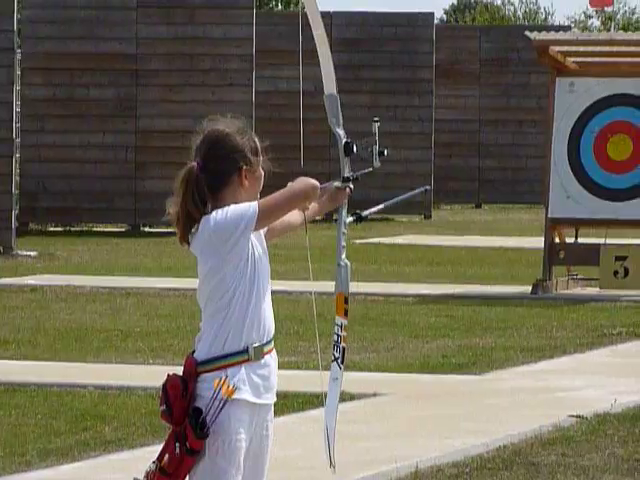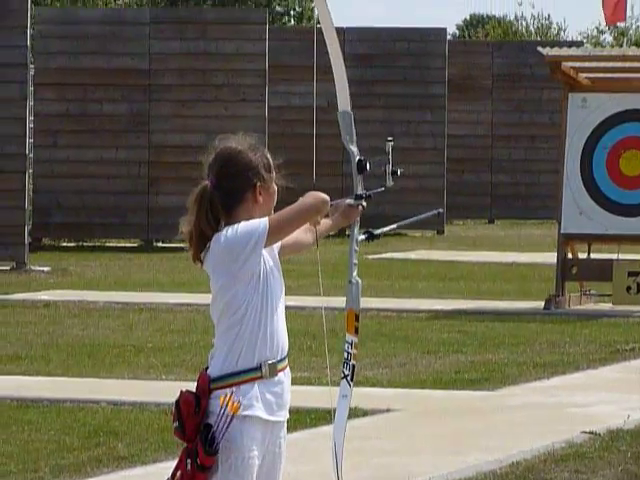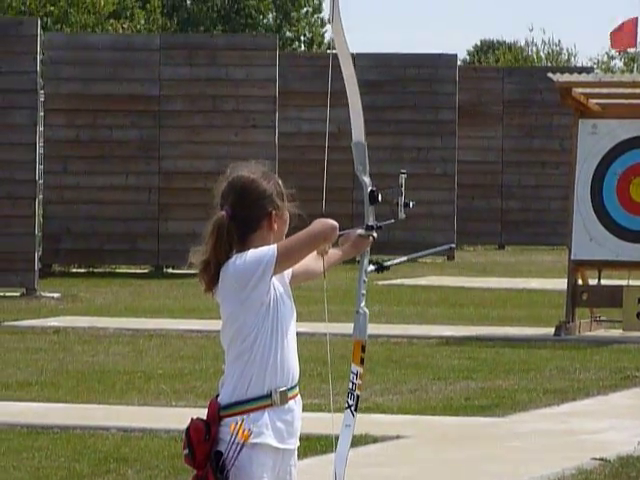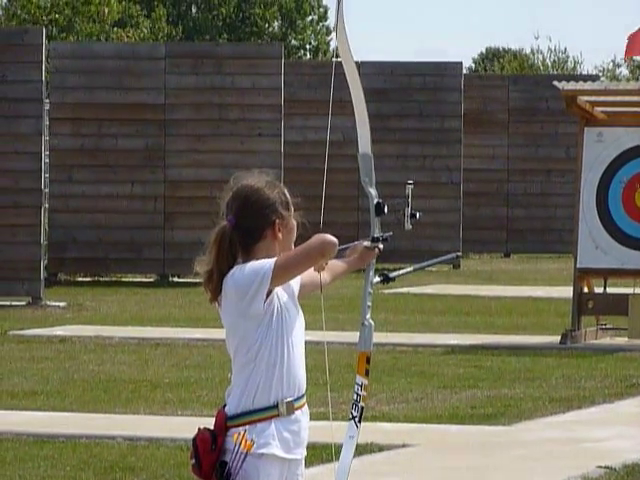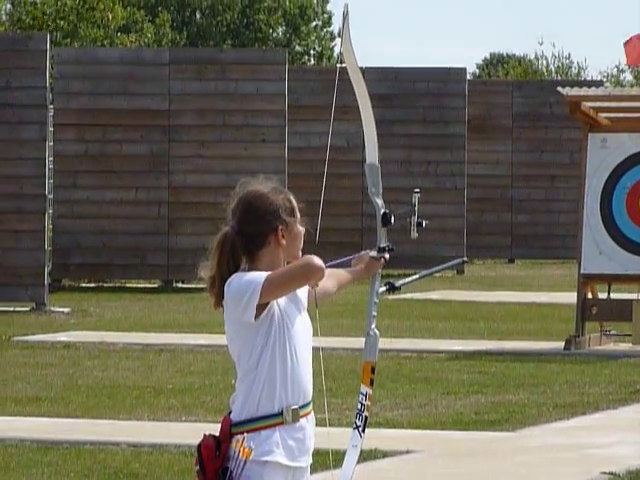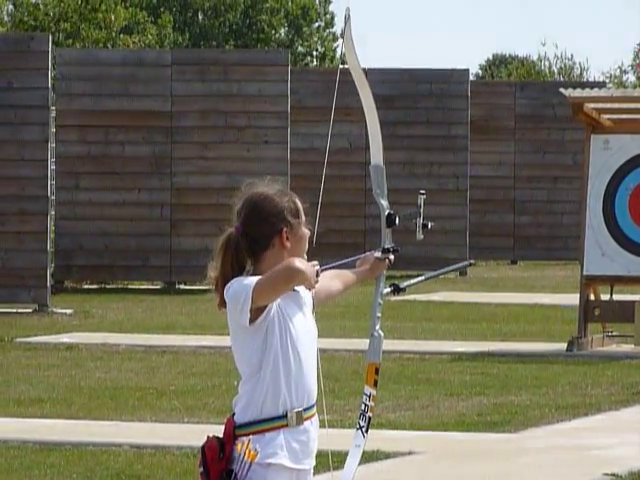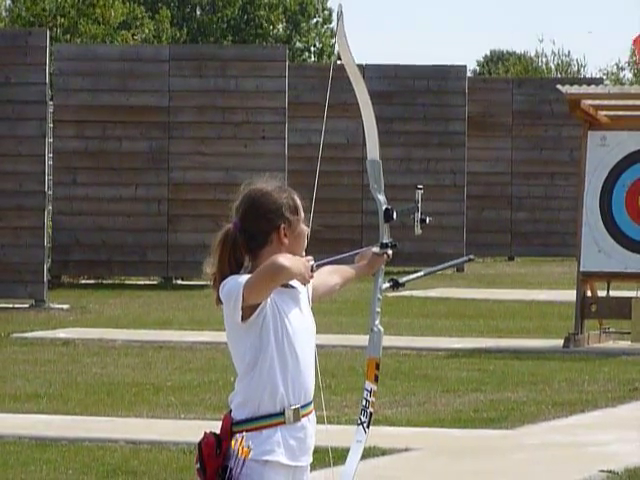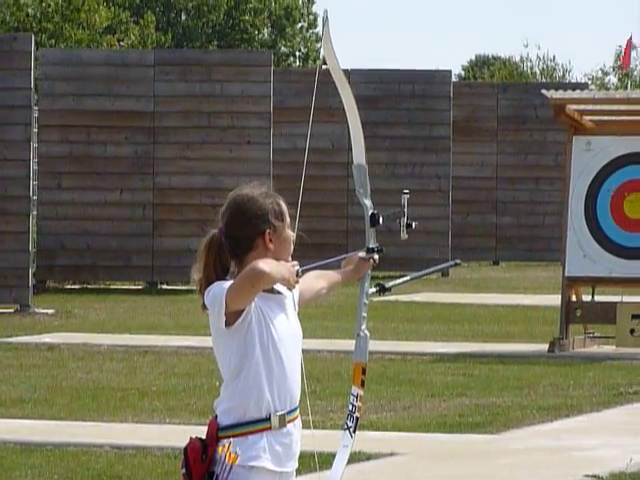
dt=0.4s
person 1, frame 1
left shoulder: (243, 225)
right shoulder: (221, 225)
left elbow: (291, 218)
right elbow: (306, 189)
left wrist: (324, 205)
right wrist: (306, 194)
left hip: (256, 374)
right hip: (226, 381)
person 1, frame 2
left shoulder: (258, 242)
right shoulder: (232, 243)
left elbow: (303, 235)
right elbow: (317, 202)
left wrist: (336, 221)
right wrist: (319, 211)
left hip: (270, 392)
right hip: (239, 400)
person 1, frame 3
left shoulder: (269, 270)
right shoulder: (243, 269)
left elbow: (311, 264)
right elbow: (326, 228)
left wrist: (346, 250)
right wrist: (328, 243)
left hip: (281, 421)
right hip: (250, 430)
person 1, frame 4
left shoulder: (280, 281)
right shoulder: (244, 280)
left elbow: (319, 274)
right elbow: (324, 244)
left wrist: (353, 262)
right wrist: (319, 255)
left hip: (288, 433)
right hip: (257, 440)
person 1, frame 5
left shoulder: (290, 288)
right shoulder: (242, 288)
left elbow: (324, 281)
right elbow: (313, 267)
left wrist: (359, 270)
right wrist: (310, 270)
left hip: (295, 439)
right hip: (261, 447)
person 1, frame 6
left shoulder: (297, 290)
right shoulder: (242, 292)
left elbow: (331, 282)
right elbow: (293, 269)
left wrist: (364, 272)
right wrist: (302, 271)
left hip: (298, 443)
right hip: (265, 450)
person 1, frame 7
left shoulder: (296, 285)
right shoulder: (238, 290)
left elbow: (330, 277)
right elbow: (278, 267)
left wrist: (363, 267)
right wrist: (296, 266)
left hip: (296, 440)
right hip: (262, 449)
person 1, frame 8
left shoulder: (283, 292)
right shoulder: (223, 297)
left elbow: (316, 283)
right elbow: (258, 273)
left wrist: (349, 272)
right wrist: (279, 271)
left hip: (282, 445)
right hip: (248, 455)
